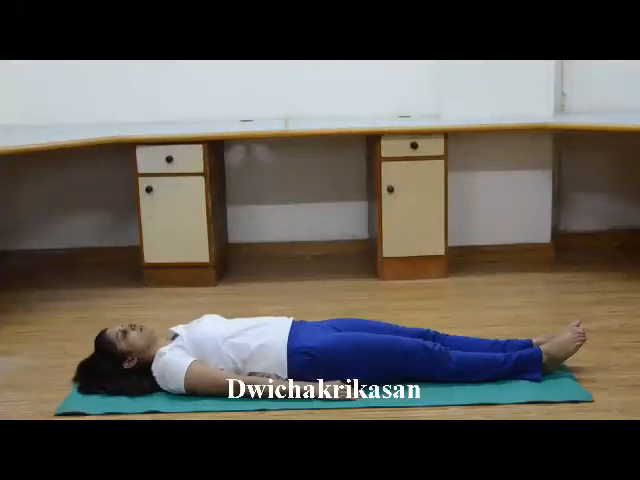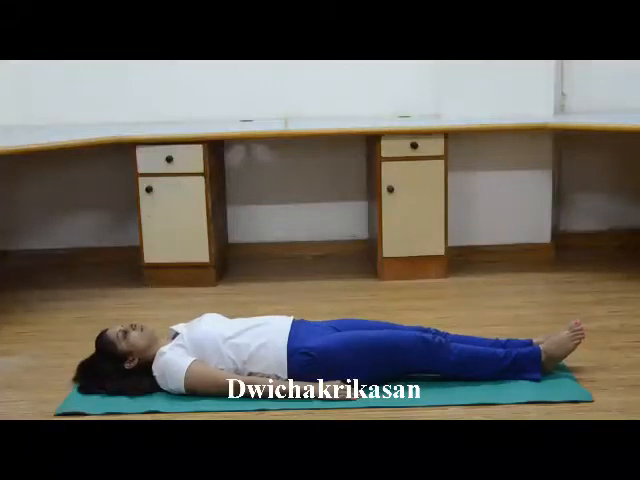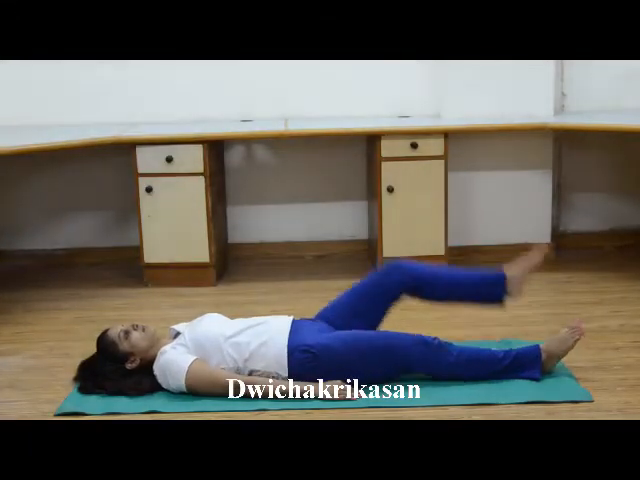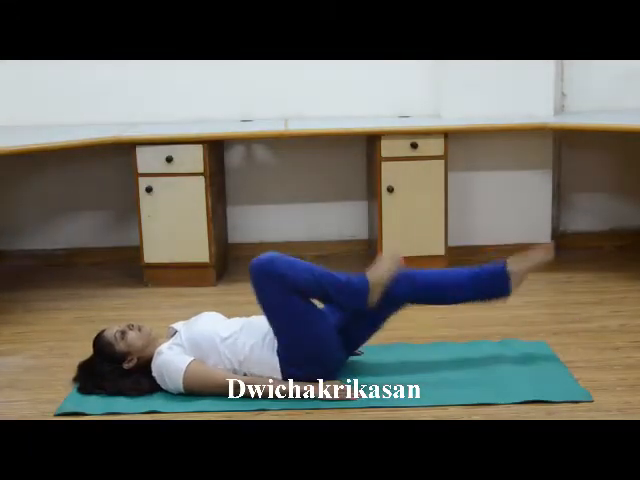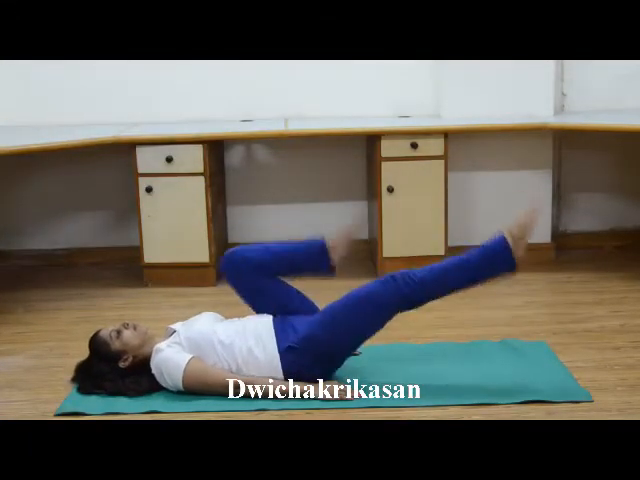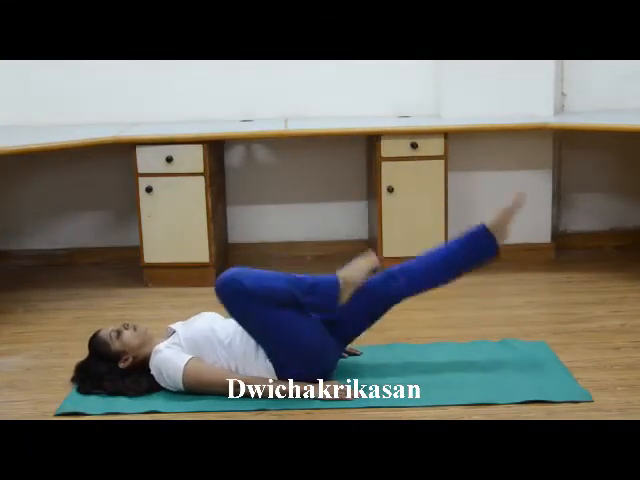
dt=0.7s
person 1, frame 1
left shoulder: (179, 333)
right shoulder: (167, 366)
right elbow: (238, 383)
right wrist: (312, 387)
left hip: (301, 330)
right hip: (303, 356)
left knee: (423, 335)
right knee: (427, 357)
left ankle: (530, 344)
right ankle: (537, 359)
person 1, frame 2
left shoulder: (179, 332)
right shoulder: (167, 367)
right elbow: (236, 383)
right wrist: (308, 389)
left hip: (303, 330)
right hip: (303, 357)
left knee: (420, 335)
right knee: (423, 349)
left ankle: (529, 346)
right ankle: (536, 359)
person 1, frame 3
left shoulder: (180, 332)
right shoulder: (168, 366)
right elbow: (233, 383)
right wrist: (310, 387)
left hip: (306, 329)
right hip: (306, 357)
left knee: (396, 274)
right knee: (424, 350)
left ankle: (502, 282)
right ankle: (534, 359)
person 1, frame 4
left shoulder: (179, 333)
right shoulder: (166, 365)
right elbow: (232, 383)
right wrist: (304, 387)
left hip: (317, 334)
right hip: (302, 360)
left knee: (402, 284)
right knee: (266, 266)
left ankle: (505, 276)
right ankle: (363, 285)
person 1, frame 5
left shoulder: (175, 336)
right shoulder: (164, 361)
right elbow: (231, 383)
right wrist: (304, 387)
left hip: (293, 331)
right hip: (300, 351)
left knee: (236, 260)
right knee: (395, 288)
left ankle: (325, 252)
right ankle: (504, 251)
person 1, frame 6
left shoulder: (176, 335)
right shoulder: (165, 364)
right elbow: (232, 383)
right wrist: (303, 386)
left hip: (310, 339)
right hip: (303, 360)
left knee: (394, 279)
right knee: (232, 282)
left ankle: (489, 237)
right ankle: (334, 286)
